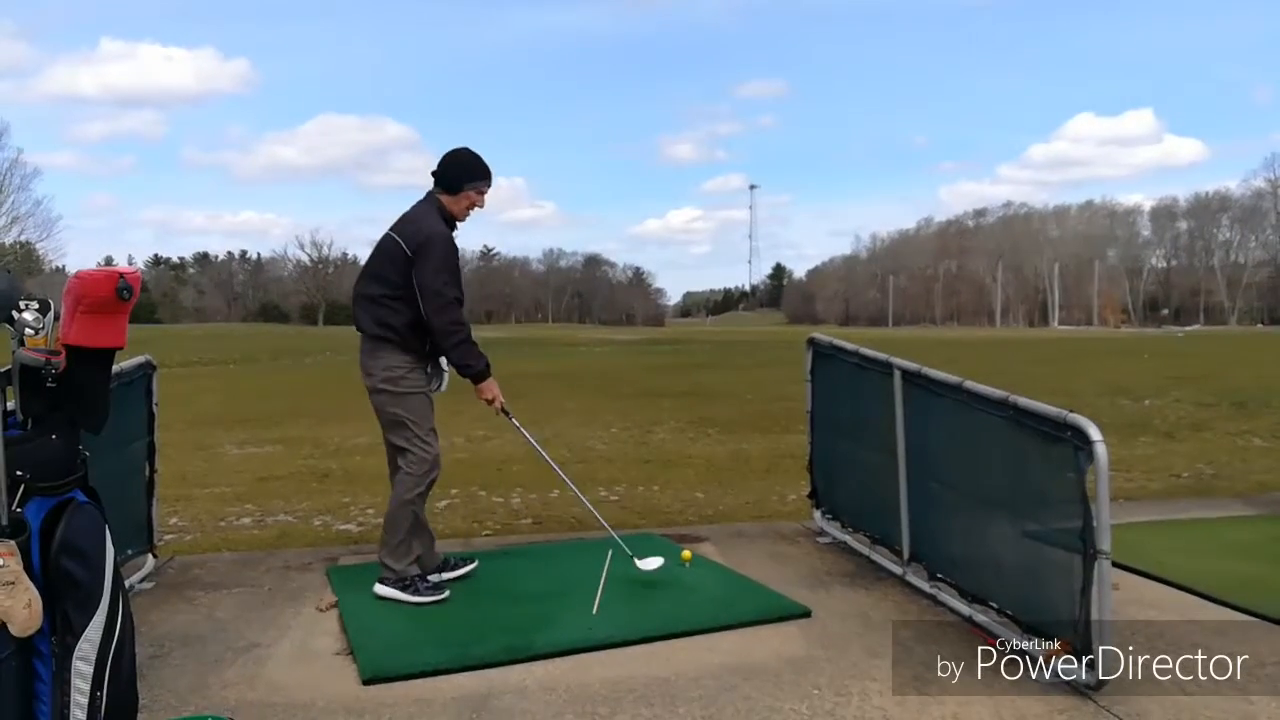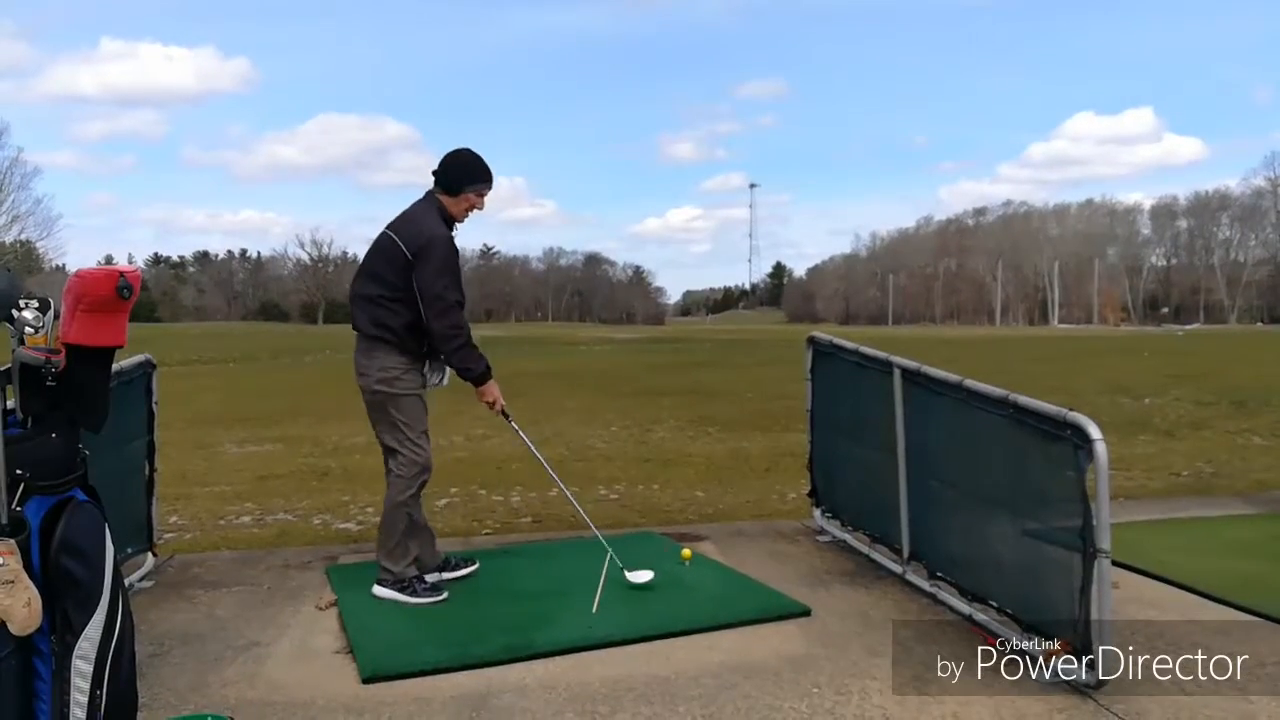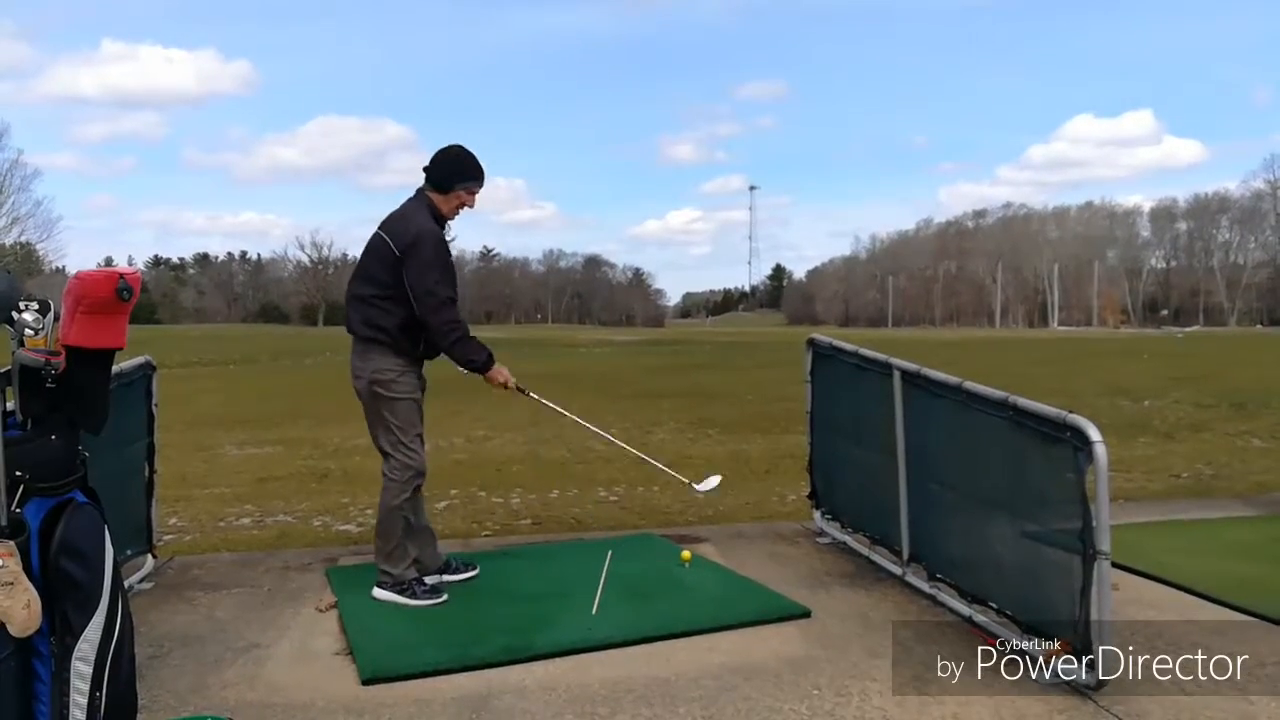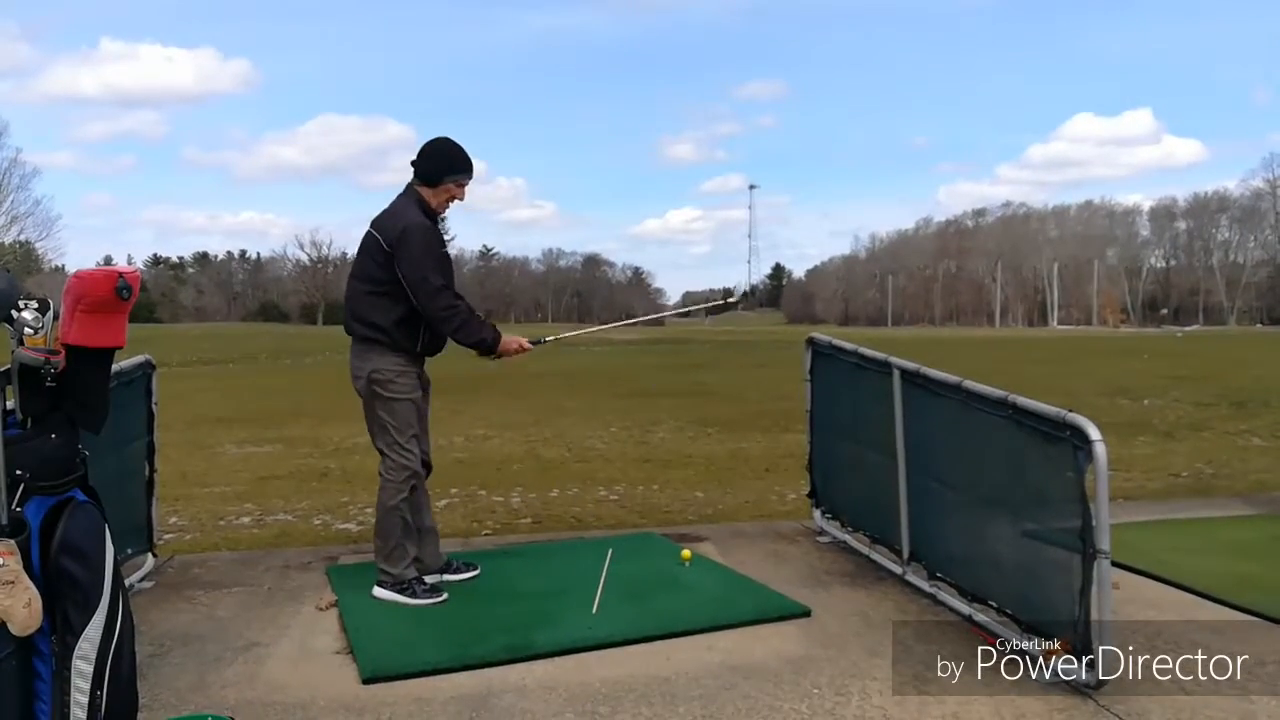
dt=0.2s
person 1, frame 1
left shoulder: (422, 222)
right shoulder: (433, 236)
right elbow: (444, 313)
left wrist: (435, 358)
right wrist: (479, 374)
left hip: (397, 355)
right hip: (394, 360)
left knee: (411, 460)
right knee: (420, 459)
left ankle: (422, 560)
right ankle: (396, 573)
person 1, frame 2
left shoulder: (419, 222)
right shoulder: (432, 237)
right elbow: (444, 316)
left wrist: (449, 360)
right wrist: (481, 376)
left hip: (392, 353)
right hip: (389, 360)
left knee: (408, 462)
right knee: (411, 462)
left ankle: (423, 559)
right ankle: (394, 574)
person 1, frame 3
left shoulder: (412, 221)
right shoulder: (422, 234)
right elbow: (438, 312)
left wrist: (474, 354)
right wrist: (484, 364)
left hip: (394, 357)
right hip: (385, 362)
left knee: (410, 464)
right knee: (405, 466)
left ankle: (425, 561)
right ankle: (394, 576)
person 1, frame 4
left shoulder: (410, 219)
right shoulder: (412, 227)
left elbow: (436, 296)
right elbow: (438, 303)
left wrist: (486, 334)
right wrist: (493, 339)
left hip: (401, 357)
right hip: (385, 360)
left knee: (417, 463)
right knee: (401, 465)
left ankle: (426, 561)
right ankle: (394, 576)
